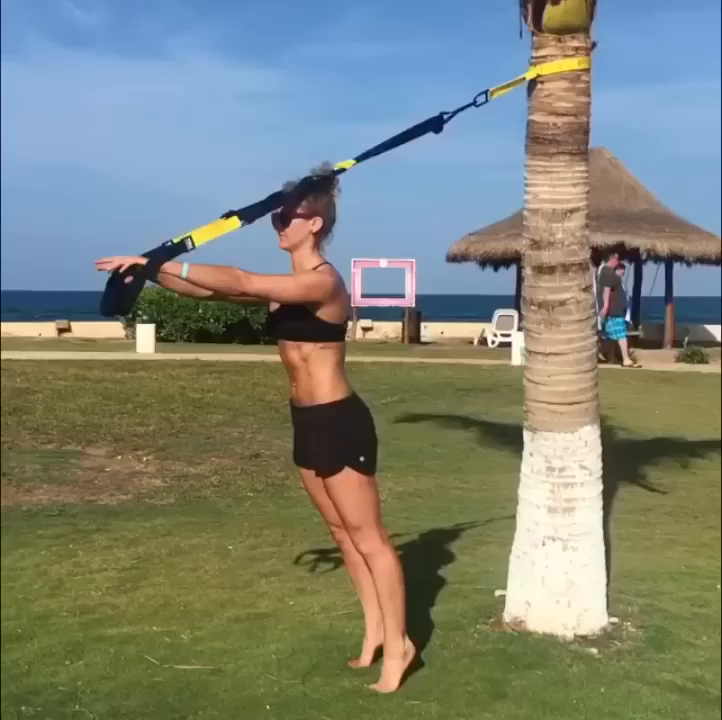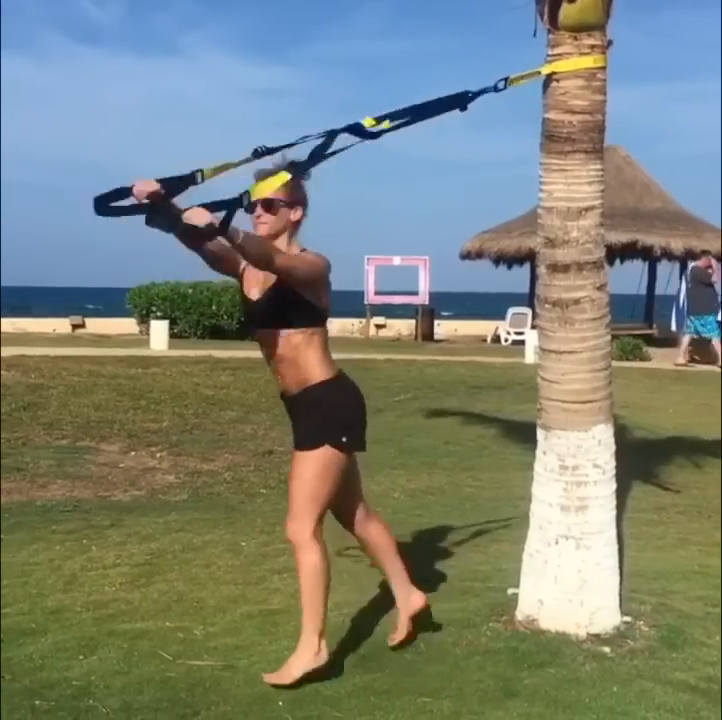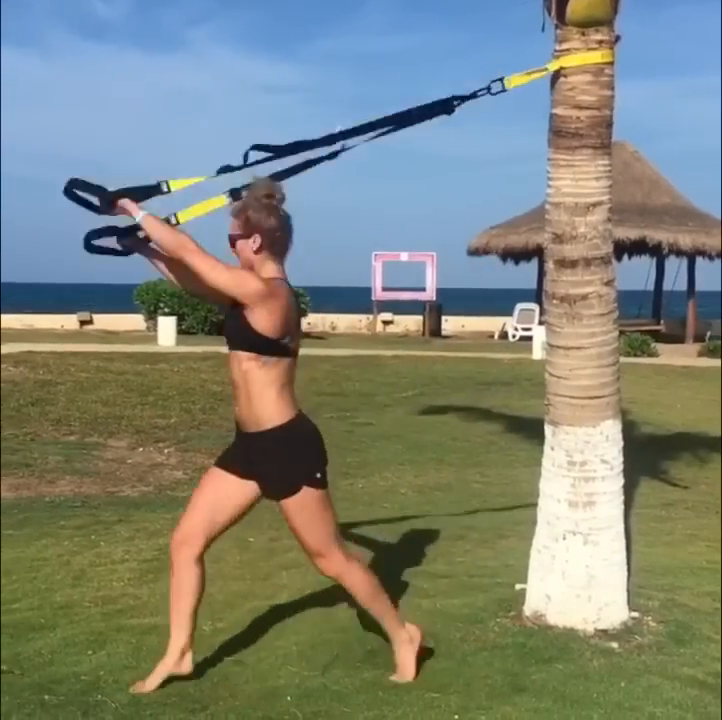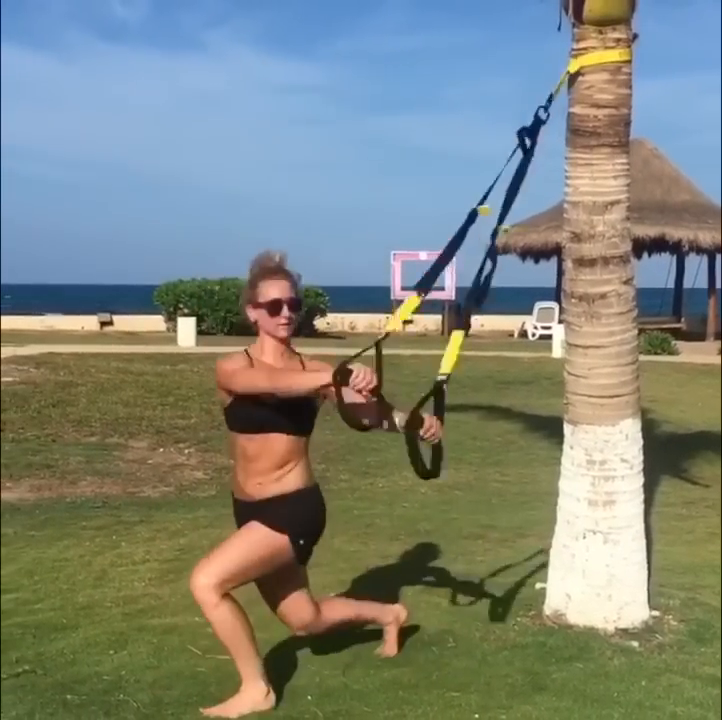
dt=1s
person 1, frame 1
left shoulder: (323, 283)
right shoulder: (284, 286)
left elbow: (240, 283)
right elbow: (214, 291)
left wrist: (159, 263)
right wrist: (151, 270)
left hip: (339, 422)
right hip: (308, 423)
left knee: (368, 537)
right knee: (344, 534)
left ankle: (398, 644)
right ankle: (375, 630)
person 1, frame 2
left shoulder: (310, 265)
right shoulder: (247, 266)
left elbow: (275, 266)
right elbow: (202, 245)
left wrist: (217, 227)
right wrist: (160, 204)
left hip: (330, 405)
right hip: (306, 410)
left knee: (300, 527)
right knee: (353, 514)
left ankle: (311, 645)
right ankle: (406, 595)
person 1, frame 3
left shoulder: (257, 289)
right shoulder: (274, 293)
left elbow: (185, 251)
right elbow: (194, 270)
left wrist: (137, 214)
right wrist: (144, 245)
left hip: (288, 447)
right hip: (250, 445)
left knee: (331, 559)
right knee: (186, 541)
left ankle: (402, 634)
right ankle: (178, 653)
person 1, frame 4
left shoulder: (314, 370)
right shoulder: (230, 368)
left elbow: (367, 411)
right elbow: (273, 386)
left wrist: (409, 420)
right wrist: (337, 379)
left hip: (294, 509)
right hip: (250, 512)
left knee: (205, 583)
right knee: (304, 618)
right ankle: (387, 615)
